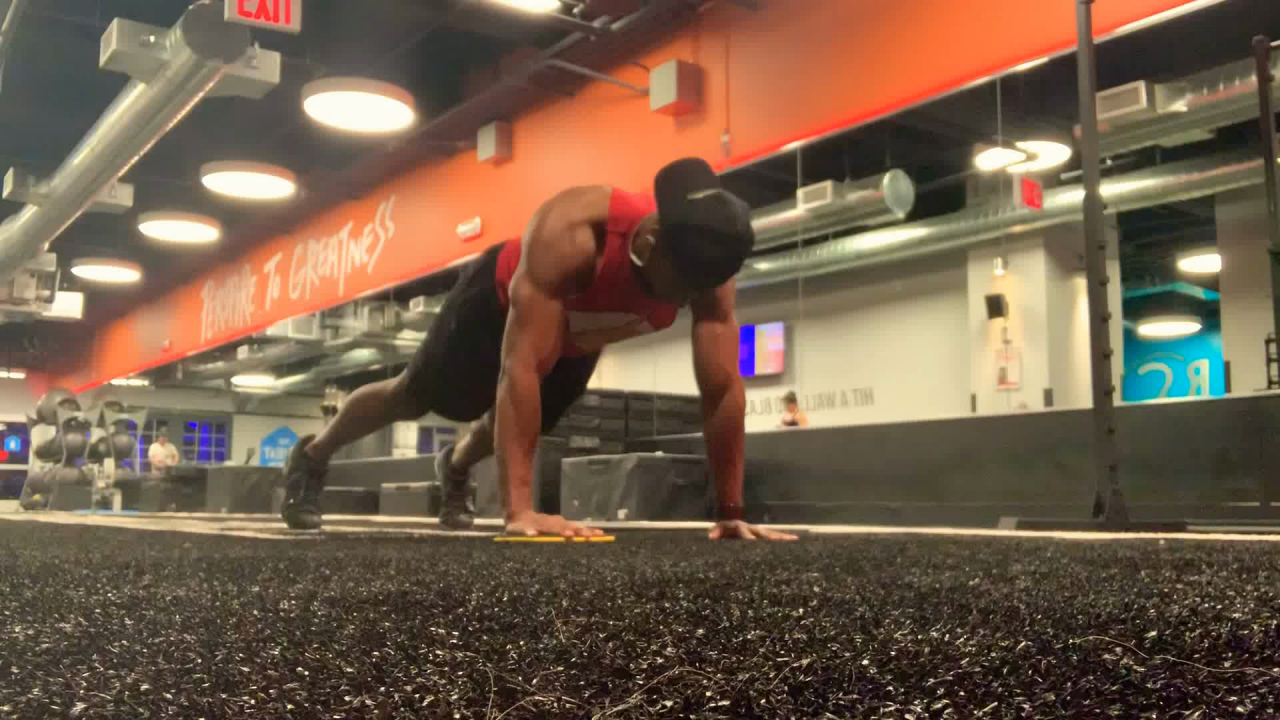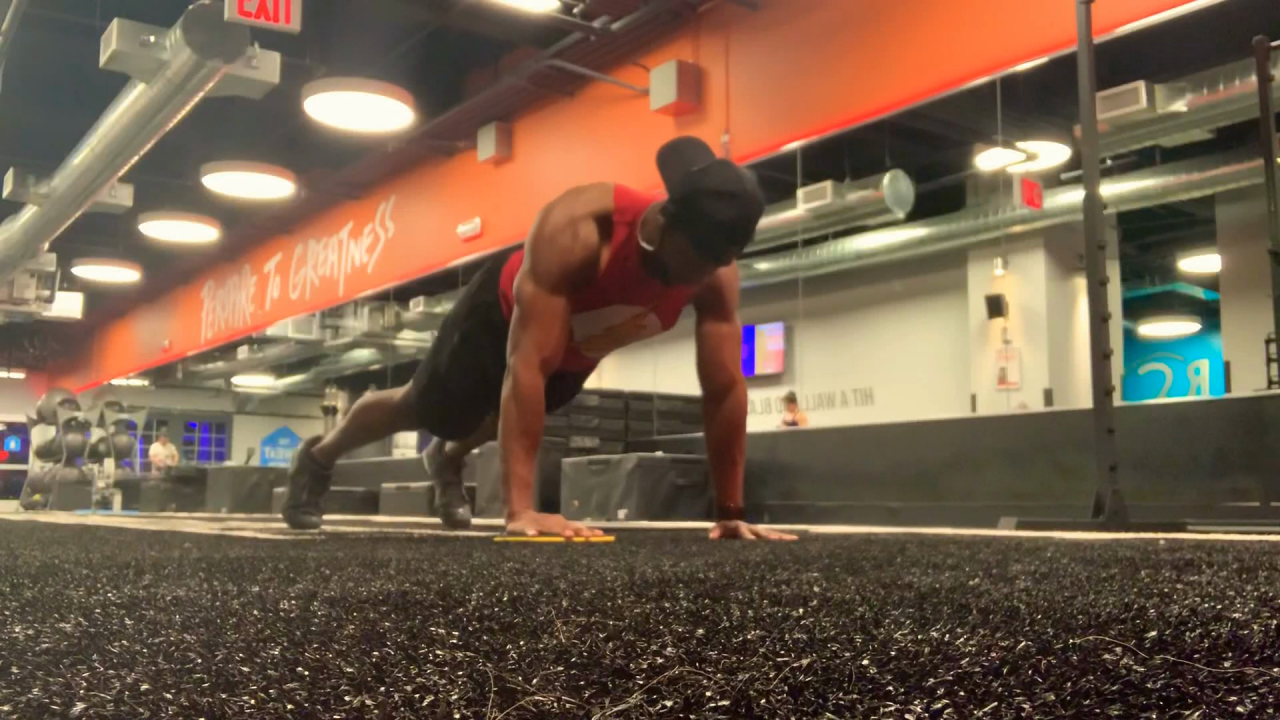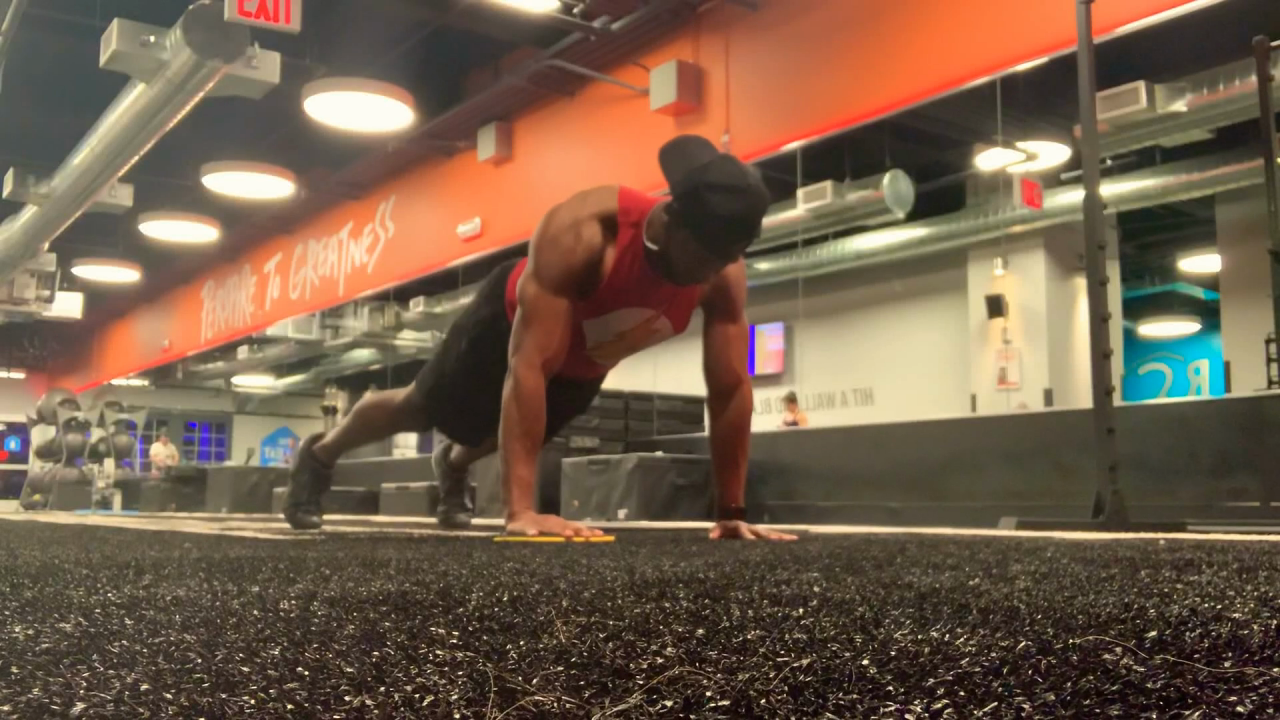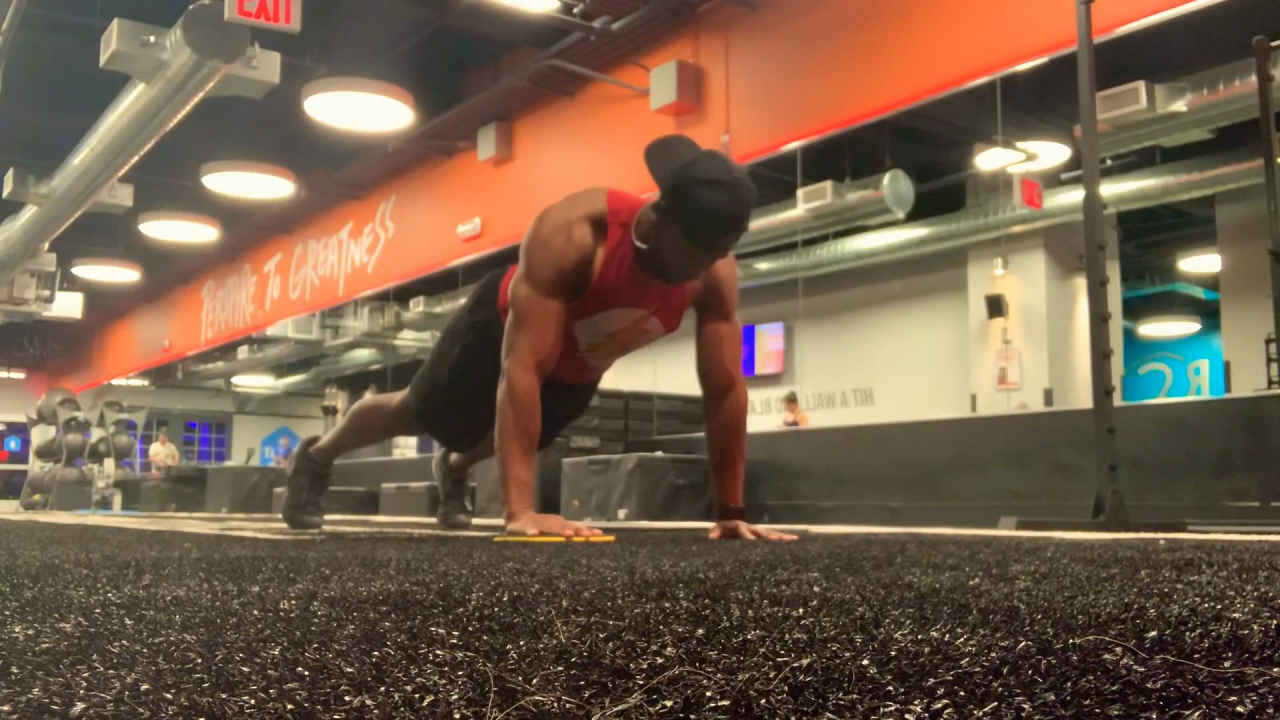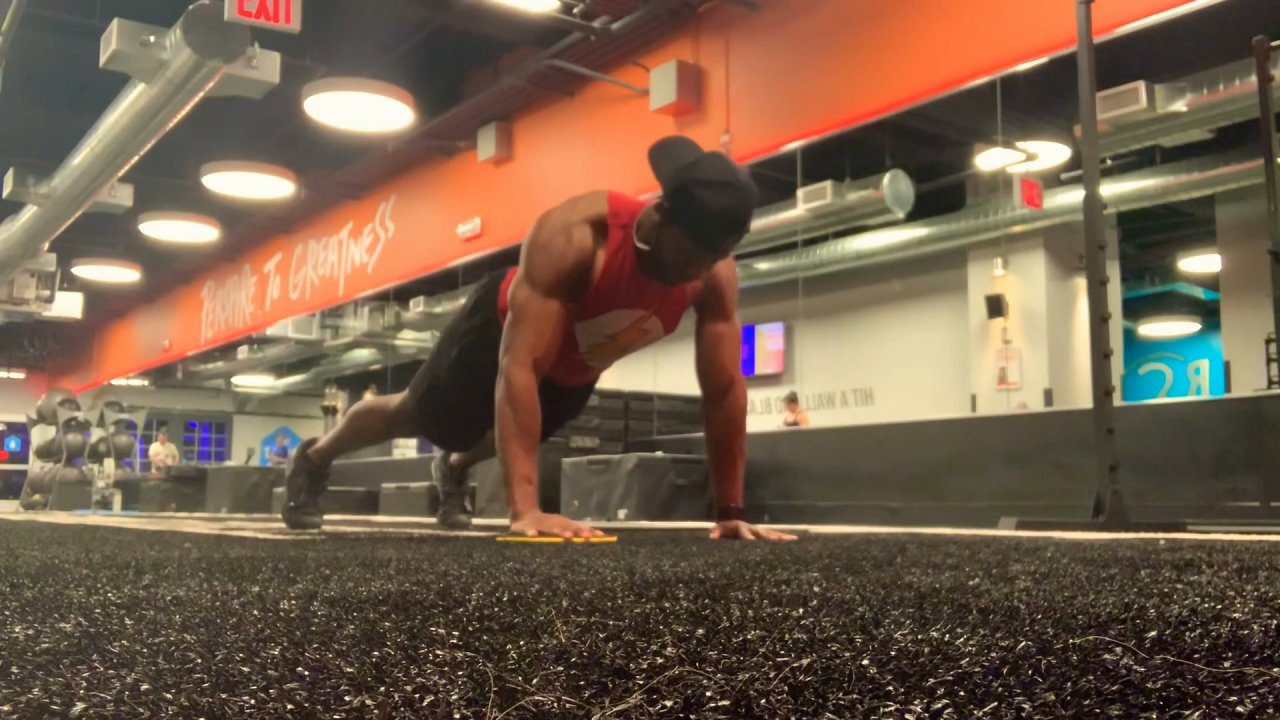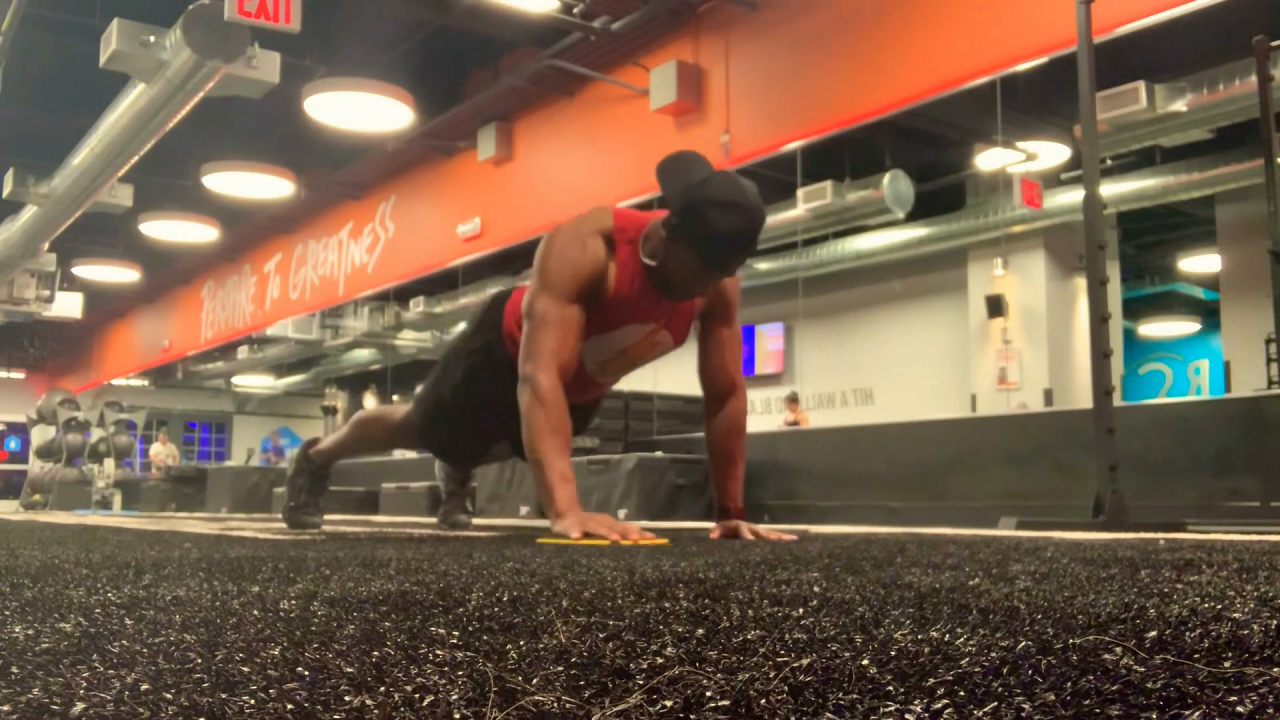
dt=0.3s
person 1, frame 1
left shoulder: (704, 271)
right shoulder: (570, 231)
left elbow: (723, 387)
right elbow: (520, 367)
left wrist: (731, 511)
right wrist: (519, 509)
left hip: (578, 339)
right hip: (497, 303)
left knee: (529, 422)
right knee: (411, 395)
left ankle: (455, 467)
right ankle: (312, 456)
person 1, frame 2
left shoulder: (714, 272)
right shoulder: (575, 229)
left elbow: (725, 387)
right elbow: (526, 366)
left wrist: (730, 512)
right wrist: (521, 508)
left hip: (579, 353)
right hip: (502, 317)
left knee: (511, 416)
right knee: (418, 408)
left ankle: (448, 458)
right ankle: (317, 457)
person 1, frame 3
left shoulder: (723, 273)
right shoulder: (581, 231)
left elbow: (732, 387)
right elbow: (528, 368)
left wrist: (731, 511)
right wrist: (520, 510)
left hip: (586, 367)
right hip: (509, 325)
left knee: (512, 429)
right knee: (421, 410)
left ankle: (453, 464)
right ankle: (319, 456)
person 1, frame 4
left shoulder: (714, 273)
right shoulder: (570, 234)
left elbow: (725, 387)
right elbow: (521, 368)
left wrist: (731, 511)
right wrist: (519, 510)
left hip: (580, 369)
right hip: (500, 330)
left knee: (522, 432)
right knee: (415, 414)
left ankle: (453, 470)
right ankle: (316, 457)
person 1, frame 5
left shoulder: (714, 275)
right shoulder: (572, 236)
left elbow: (724, 388)
right elbow: (518, 368)
left wrist: (731, 511)
right wrist: (524, 508)
left hip: (576, 372)
right hip: (498, 332)
left knee: (512, 435)
right knee: (413, 418)
left ankle: (454, 471)
right ankle: (314, 459)
person 1, frame 6
left shoulder: (717, 284)
right shoulder: (583, 250)
left elbow: (726, 393)
right elbow: (539, 377)
left wrist: (731, 512)
right wrist: (565, 509)
left hip: (585, 386)
right hip: (506, 353)
left knee: (523, 444)
right knee: (415, 431)
left ankle: (457, 474)
right ankle: (316, 459)
